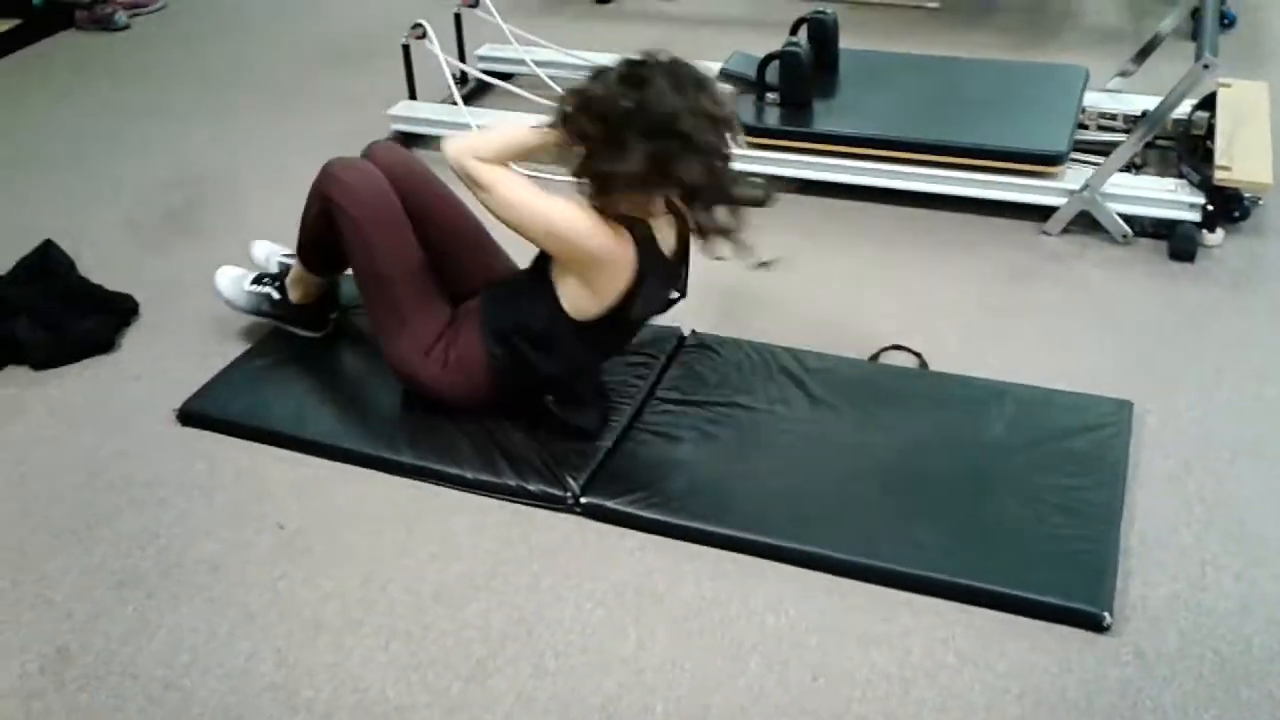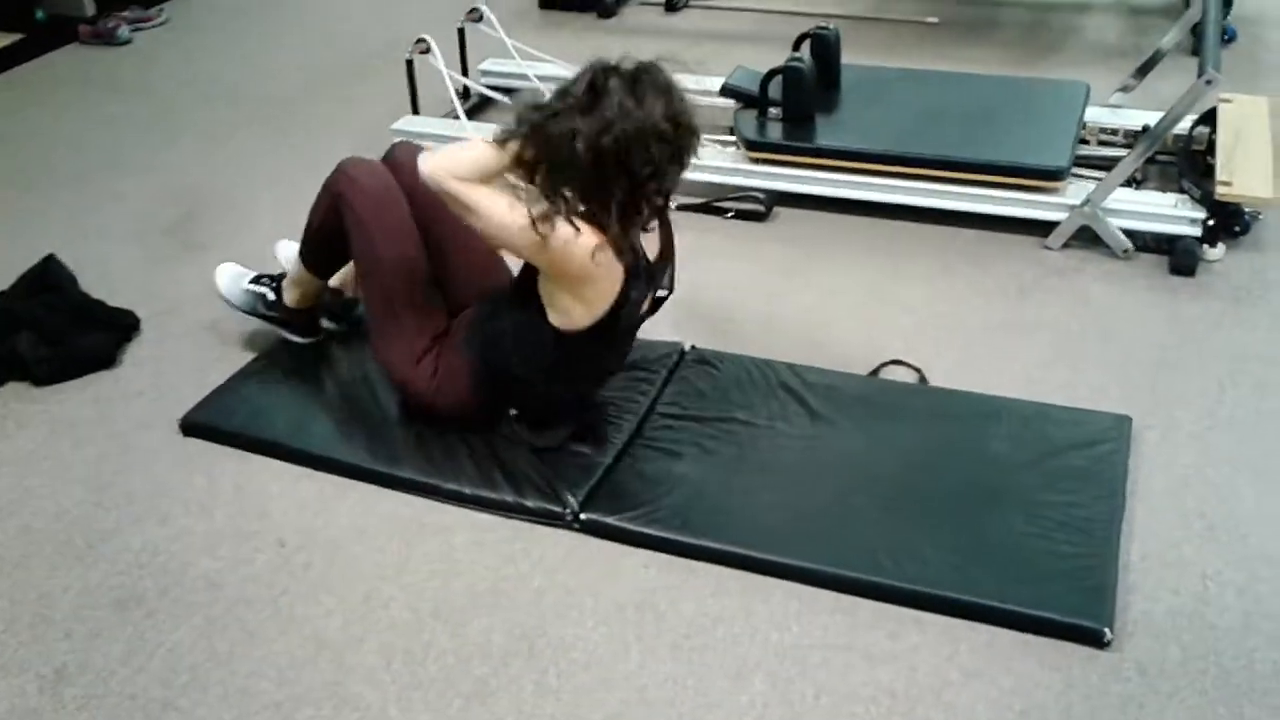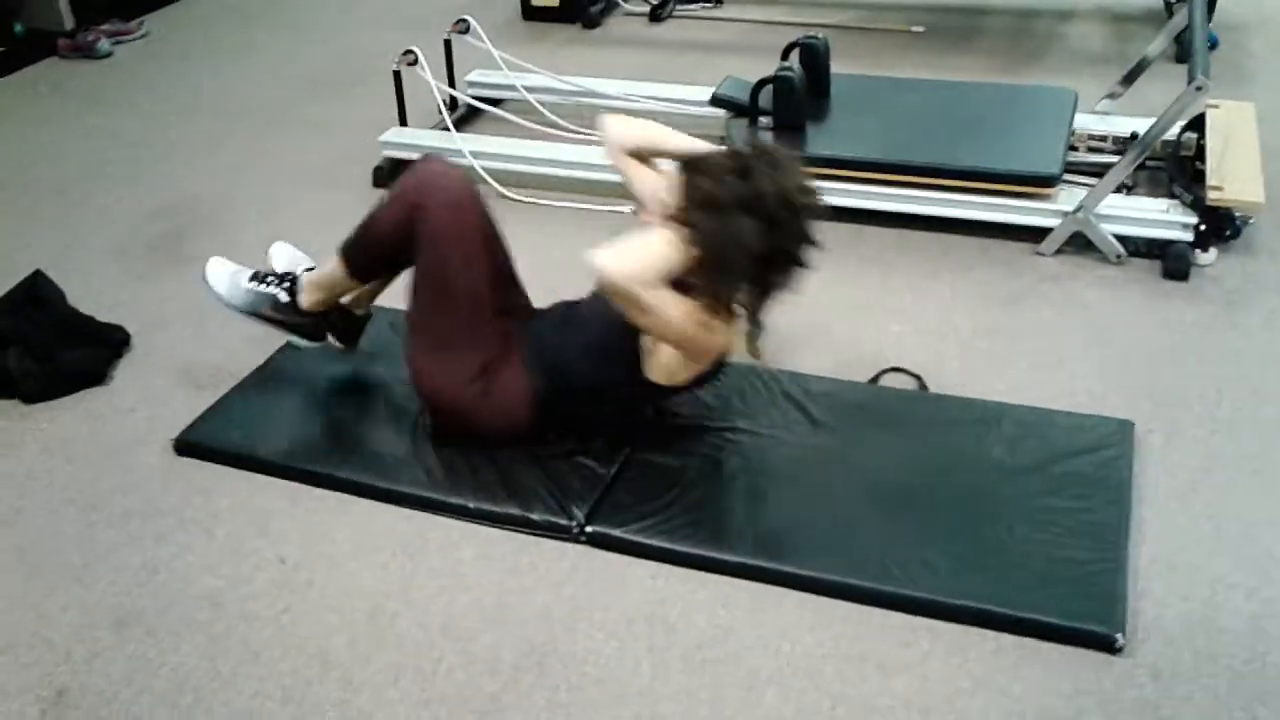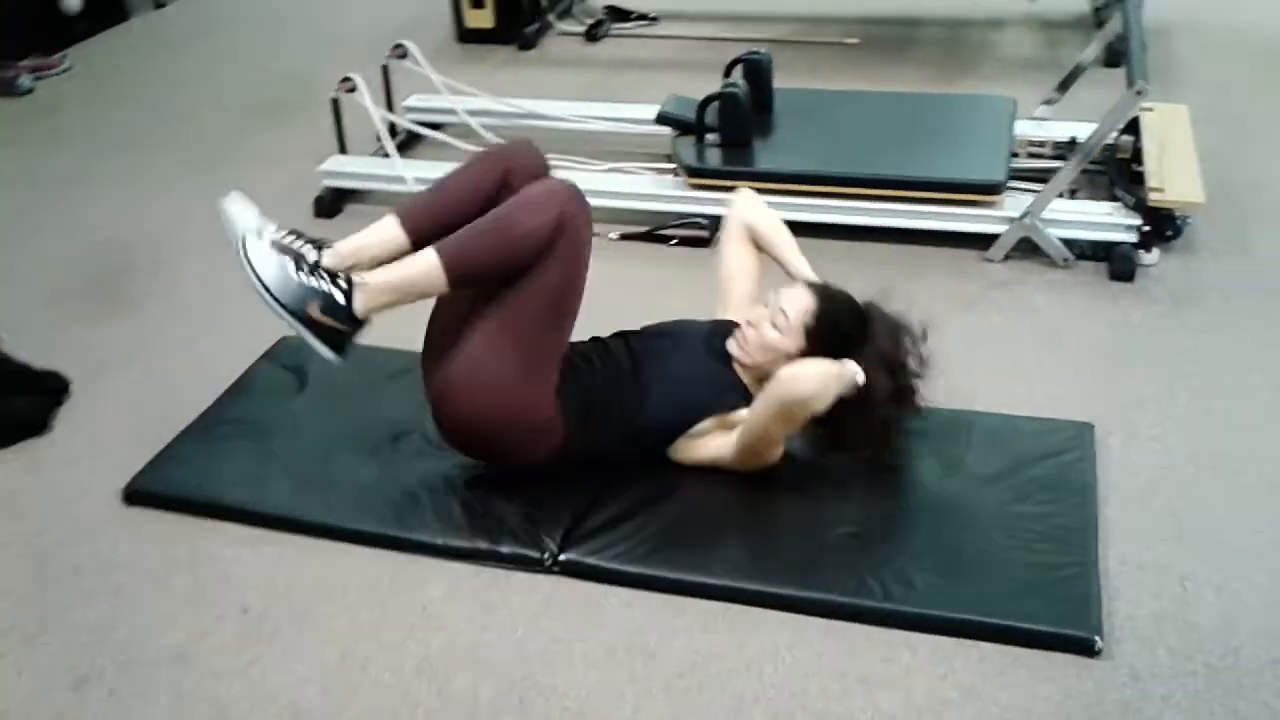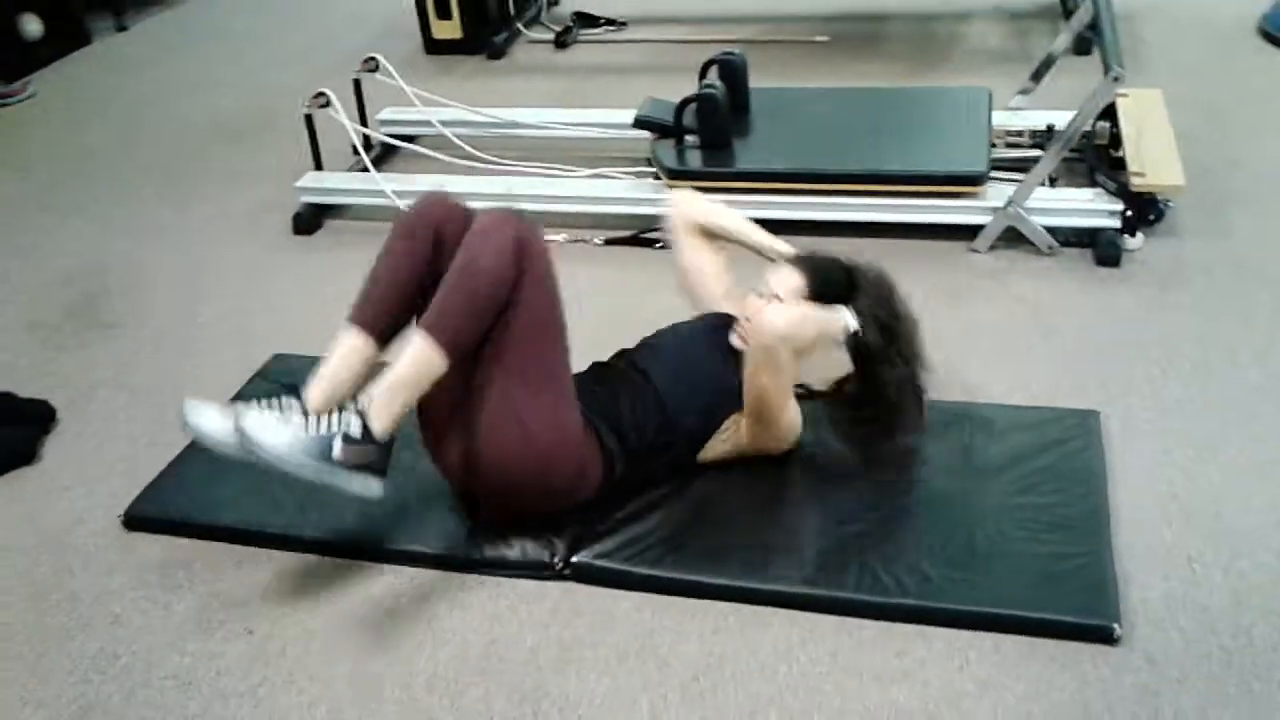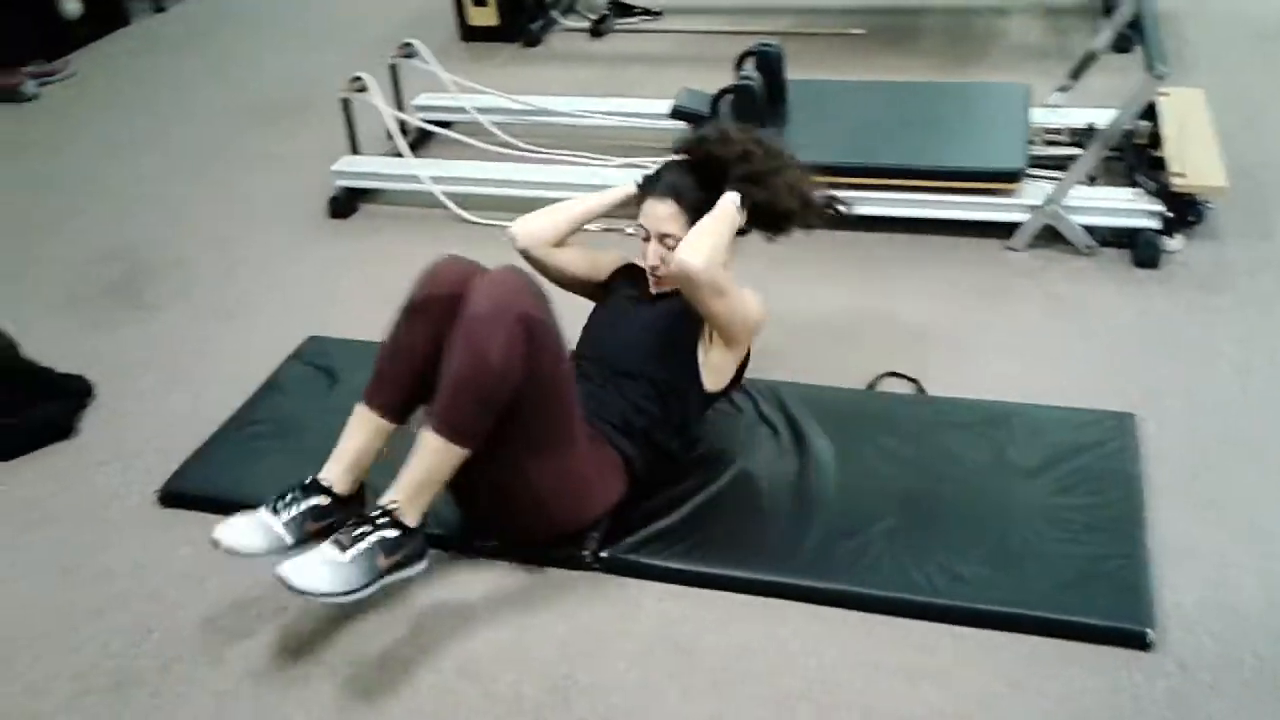
dt=0.3s
person 1, frame 1
left shoulder: (603, 246)
right shoulder: (669, 214)
left elbow: (465, 156)
left wrist: (557, 133)
left hip: (459, 365)
right hip: (505, 311)
left knee: (344, 179)
right knee: (383, 159)
left ankle: (296, 299)
right ankle: (322, 265)
person 1, frame 2
left shoulder: (582, 253)
right shoulder: (643, 216)
left elbow: (439, 171)
left wrist: (528, 143)
left hip: (449, 375)
right hip: (493, 326)
left knee: (358, 179)
right knee: (398, 163)
left ankle: (294, 303)
right ankle: (334, 291)
person 1, frame 3
left shoulder: (704, 333)
right shoulder: (690, 266)
left elbow: (607, 268)
right elbow: (613, 130)
left wrist: (687, 228)
right wrist: (706, 154)
left hip: (482, 392)
right hip: (517, 343)
left knee: (435, 190)
right knee: (436, 176)
left ankle: (308, 307)
right ankle: (345, 306)
person 1, frame 4
left shoulder: (754, 437)
right shoulder: (745, 331)
left elbow: (797, 386)
right elbow: (744, 207)
left wrist: (844, 373)
right wrist: (812, 283)
left hip: (498, 412)
right hip: (480, 366)
left knee: (560, 207)
right knee: (519, 162)
left ankle: (341, 305)
right ankle: (325, 267)
person 1, frame 5
left shoulder: (771, 423)
right shoulder: (727, 321)
left elbow: (778, 334)
right elbow: (683, 210)
left wrist: (835, 319)
right wrist: (778, 249)
left hip: (538, 464)
right hip: (481, 429)
left knee: (508, 229)
right knee: (436, 214)
left ankle: (363, 437)
right ankle: (312, 412)
person 1, frame 6
left shoulder: (733, 316)
right shoulder: (626, 276)
left elbow: (690, 263)
right elbow: (529, 236)
left wrist: (731, 200)
right wrist: (634, 191)
left hip: (568, 487)
right hip: (491, 447)
left knee: (509, 297)
right knee: (453, 279)
left ankle: (396, 527)
right ankle: (327, 496)
